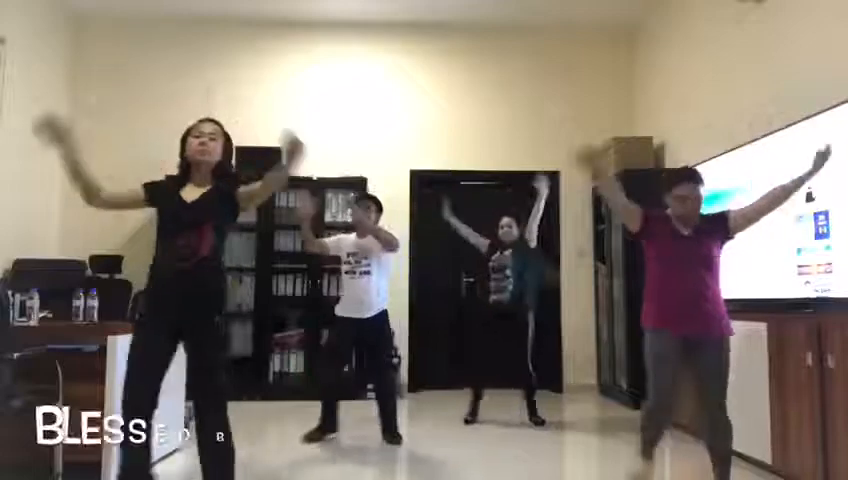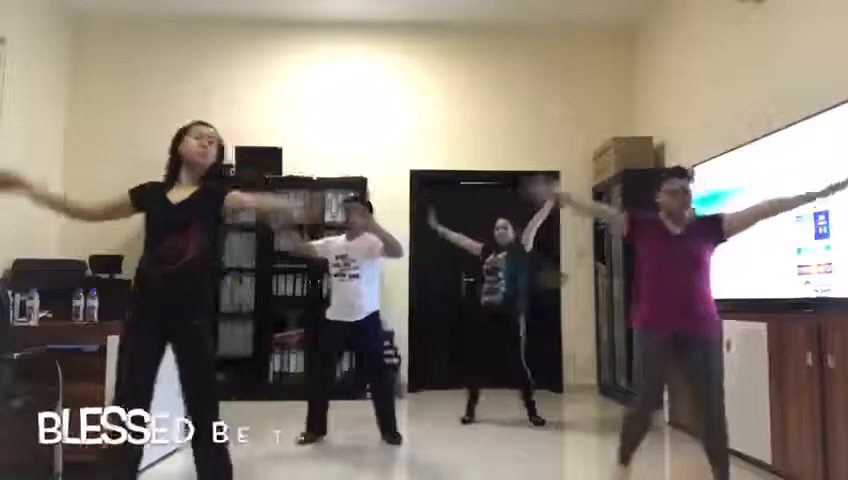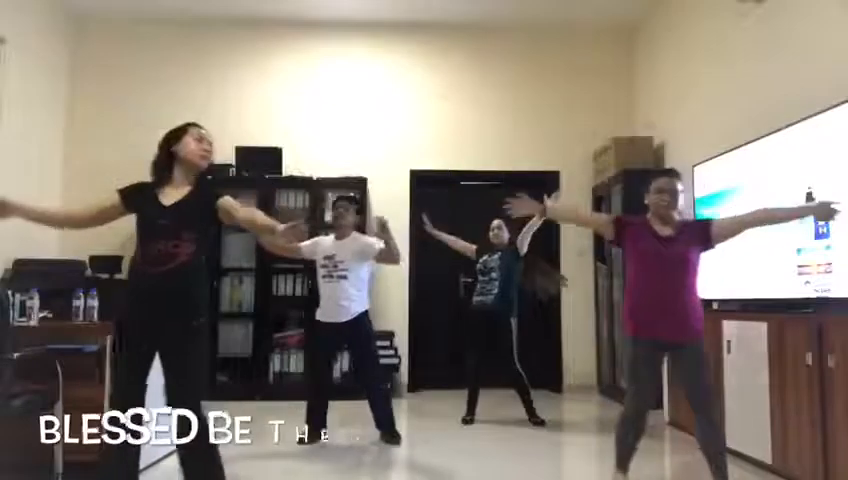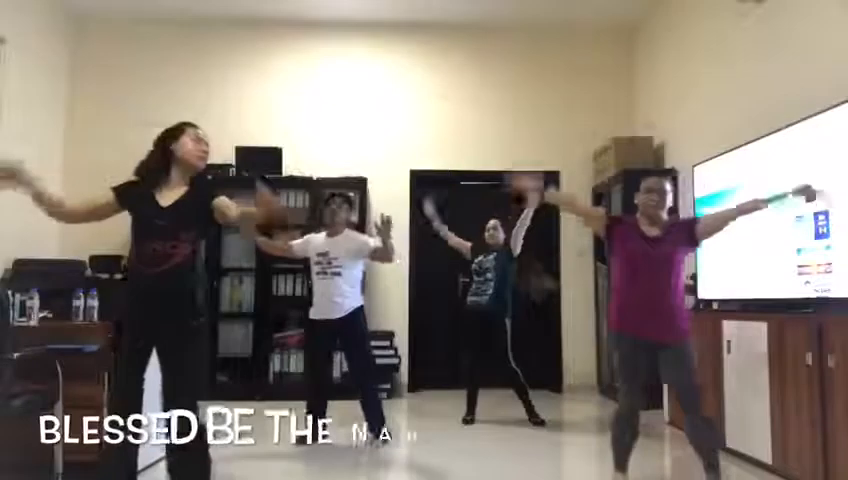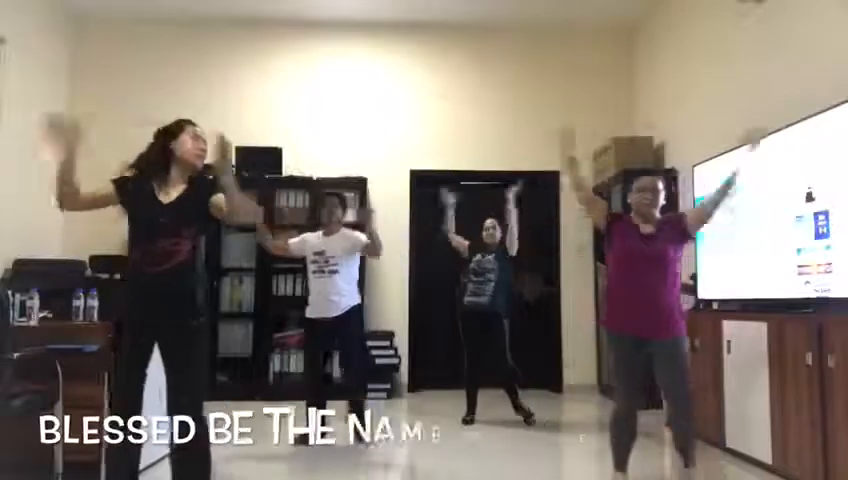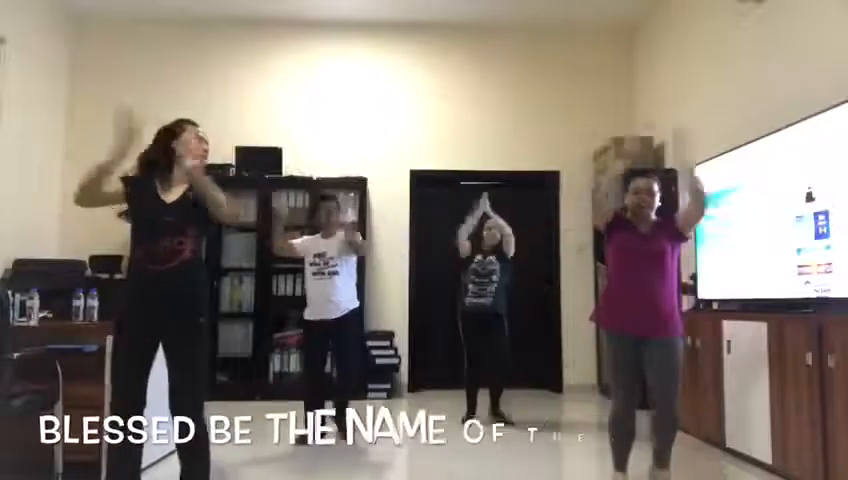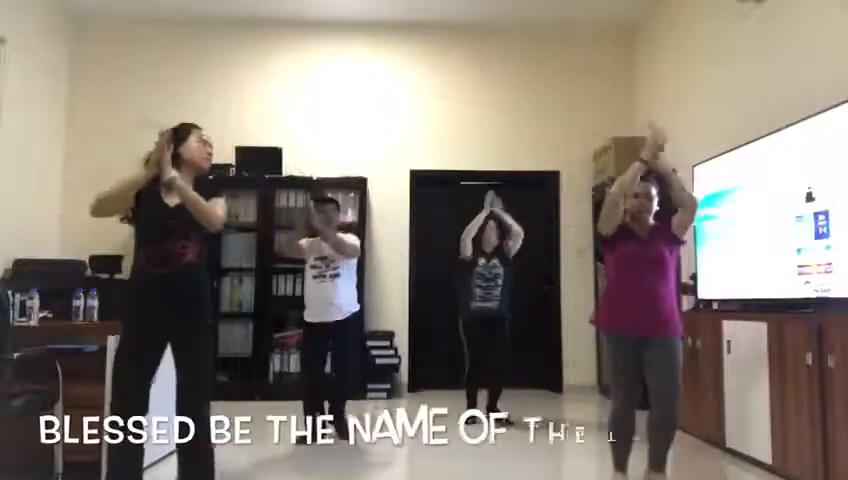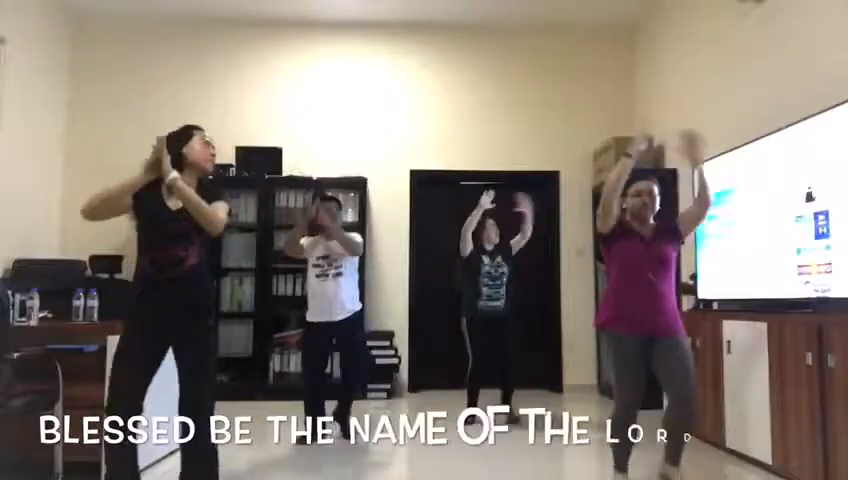
dt=0.1s
person 1, frame 1
left shoulder: (229, 192)
right shoulder: (163, 190)
left elbow: (267, 187)
right elbow: (98, 197)
left wrist: (288, 162)
right wrist: (69, 148)
left hip: (205, 308)
right hip: (159, 306)
left knee: (209, 408)
right knee: (136, 405)
person 1, frame 2
left shoulder: (216, 195)
right shoulder: (149, 194)
left elbow: (251, 201)
right elbow: (85, 211)
left wrist: (283, 206)
left hip: (192, 310)
right hip: (145, 309)
left knee: (202, 410)
right knee: (128, 409)
person 1, frame 3
left shoulder: (209, 197)
right shoulder: (140, 194)
left elbow: (244, 217)
right elbow: (76, 219)
left wrist: (278, 229)
left hip: (185, 313)
right hip: (137, 312)
left knee: (185, 409)
right knee: (124, 408)
person 1, frame 4
left shoulder: (205, 196)
right shoulder: (134, 192)
left elbow: (237, 216)
right elbow: (68, 212)
left wrist: (256, 214)
left hip: (180, 315)
right hip: (135, 311)
left knee: (181, 411)
right knee: (123, 409)
person 1, frame 5
left shoulder: (205, 192)
right shoulder: (134, 187)
left elbow: (244, 215)
right elbow: (70, 201)
left wrist: (225, 175)
right wrist: (68, 155)
left hip: (182, 312)
right hip: (135, 309)
left knee: (187, 410)
right knee: (124, 407)
person 1, frame 6
left shoulder: (204, 192)
right shoulder: (138, 187)
left elbow: (229, 213)
right elbow: (83, 198)
left wrist: (194, 171)
right wrist: (118, 154)
left hip: (187, 310)
right hip: (138, 308)
left knee: (188, 410)
right knee: (126, 406)
person 1, frame 7
left shoulder: (209, 195)
right shoulder: (143, 192)
left elbow: (214, 221)
right elbow: (99, 209)
left wrist: (173, 176)
right wrist: (150, 171)
left hip: (192, 313)
right hip: (143, 310)
left knee: (193, 413)
right knee: (126, 409)
person 1, frame 8
left shoulder: (211, 198)
right shoulder: (143, 194)
left elbow: (215, 226)
right elbow: (89, 211)
left wrist: (173, 178)
right wrist: (146, 175)
left hip: (195, 315)
right hip: (146, 313)
left knee: (197, 415)
right knee: (120, 410)
person 2, frame 1
left shoulder: (716, 226)
right shoulder: (650, 225)
left elbow: (766, 204)
right elbow: (616, 200)
left wrist: (809, 173)
right wrist: (605, 174)
left hip: (711, 328)
right hip: (664, 327)
left knee: (715, 406)
right knee: (662, 398)
person 2, frame 2
left shoulder: (709, 227)
right shoulder: (640, 226)
left elbow: (760, 211)
right elbow: (601, 211)
left wrist: (820, 194)
right wrist: (567, 200)
left hip: (701, 328)
right hip: (654, 328)
left knee: (713, 406)
right knee: (645, 400)
person 2, frame 3
left shoulder: (697, 231)
right shoulder: (629, 229)
left elbow: (750, 220)
right elbow: (584, 217)
left wrist: (806, 210)
right wrist: (541, 208)
left hip: (687, 333)
right hip: (643, 332)
left knee: (705, 406)
right knee: (637, 405)
person 2, frame 4
left shoulder: (684, 230)
right shoulder: (617, 229)
left elbow: (733, 213)
right elbow: (579, 206)
left wrist: (783, 195)
right wrist: (538, 190)
left hip: (673, 332)
right hip: (628, 332)
left knee: (693, 404)
right knee: (629, 404)
person 2, frame 5
left shoulder: (677, 227)
right shoulder: (615, 225)
left elbow: (715, 202)
right elbow: (585, 196)
left wrist: (739, 168)
right wrist: (569, 161)
left hip: (667, 328)
right hip: (623, 328)
left knee: (682, 400)
right knee: (626, 400)
person 2, frame 6
left shoulder: (672, 229)
right shoulder: (613, 225)
left elbow: (699, 205)
right elbow: (602, 197)
left wrist: (688, 170)
right wrist: (618, 168)
left hip: (663, 330)
right hip: (621, 328)
left knee: (666, 403)
right knee: (624, 402)
person 2, frame 7
left shoulder: (669, 234)
right shoulder: (613, 232)
left elbow: (689, 204)
right elbow: (613, 197)
left wrist: (661, 163)
right wrist: (642, 160)
left hip: (663, 331)
right hip: (621, 331)
left knee: (666, 403)
right knee: (625, 402)
person 2, frame 8
left shoulder: (672, 232)
right shoulder: (614, 232)
left elbow: (703, 204)
right elbow: (608, 194)
left wrist: (697, 163)
right wrist: (631, 155)
left hip: (667, 330)
right hip: (623, 330)
left knee: (685, 398)
right knee: (627, 403)
person 3, frame 1
left shoulder: (380, 240)
right shoulder: (343, 241)
left elbow: (393, 244)
right elbow: (313, 246)
left wrist: (366, 224)
right wrist: (306, 220)
left hip: (375, 316)
right hip: (345, 316)
left knee: (383, 373)
right knee: (329, 369)
left ankle: (390, 428)
right ankle: (326, 424)
person 3, frame 2
left shoulder: (373, 242)
right shoulder: (332, 243)
left elbow: (397, 252)
right elbow: (301, 248)
left wrist: (373, 227)
left hip: (366, 318)
right hip: (335, 319)
left knee: (379, 374)
right knee: (320, 373)
left ankle: (389, 427)
right ankle: (316, 427)
person 3, frame 3
left shoulder: (364, 244)
right shoulder: (320, 244)
left elbow: (393, 259)
right elbow: (287, 250)
left wrist: (387, 238)
right wrist: (260, 236)
left hip: (356, 319)
right hip: (325, 320)
left knee: (371, 374)
right knee: (317, 374)
left ankle: (387, 428)
right ankle: (315, 428)
person 3, frame 4
left shoulder: (357, 241)
right shoulder: (312, 241)
left elbow: (387, 257)
right elbow: (279, 248)
left wrist: (385, 237)
right wrist: (254, 235)
left hip: (350, 315)
right hip: (319, 317)
left knee: (363, 371)
right knee: (316, 374)
left ankle: (377, 425)
right ankle: (315, 427)
person 3, frame 5
left shoulder: (352, 237)
right shoulder: (308, 239)
left elbow: (375, 251)
right elbow: (276, 248)
left wrist: (370, 229)
right wrist: (261, 227)
left hip: (347, 313)
right hip: (316, 315)
left knee: (354, 368)
right knee: (314, 372)
left ankle: (357, 421)
person 3, frame 6
left shoulder: (347, 239)
right shoulder: (308, 242)
left elbow: (359, 248)
right elbow: (281, 248)
left wrist: (345, 228)
right wrist: (280, 224)
left hip: (346, 315)
right hip: (314, 318)
left knee: (347, 370)
right knee: (312, 373)
left ankle: (341, 416)
person 3, frame 7
left shoulder: (348, 240)
right shoulder: (308, 245)
left elbow: (351, 252)
right elbow: (287, 251)
left wrist: (323, 228)
right wrist: (303, 227)
left hip: (346, 318)
right hip: (315, 320)
left knee: (344, 372)
right knee: (311, 375)
left ankle: (337, 415)
right ankle: (315, 427)
person 3, frame 8
left shoulder: (351, 237)
right shoulder: (310, 244)
left elbow: (356, 249)
right elbow: (289, 249)
left wrist: (330, 225)
right wrist: (303, 222)
left hip: (349, 317)
right hip: (317, 320)
left knee: (355, 370)
right knee: (313, 375)
left ankle: (342, 413)
right ankle: (314, 427)
person 4, frame 1
left shoulder: (526, 246)
right shoulder: (492, 248)
left elbow: (534, 219)
right elbow: (468, 234)
left wrist: (542, 193)
right wrist: (450, 217)
left hip: (520, 312)
right hip: (494, 311)
left knee: (524, 360)
right knee: (482, 357)
left ankle: (532, 411)
right ankle: (473, 408)
person 4, frame 2
left shoulder: (520, 249)
right shoulder: (486, 250)
left elbow: (533, 225)
right elbow: (461, 240)
left wrist: (549, 204)
right wrist: (437, 227)
left hip: (511, 314)
right hip: (487, 313)
left knee: (519, 362)
right knee: (476, 359)
left ankle: (532, 410)
right ankle: (470, 408)
person 4, frame 3
left shoulder: (514, 252)
right shoulder: (481, 252)
left elbow: (528, 231)
right elbow: (455, 243)
left wrist: (543, 214)
right wrist: (432, 230)
left hip: (503, 316)
right hip: (478, 315)
left knee: (512, 364)
right knee: (474, 363)
left ankle: (531, 411)
right ankle: (471, 409)
person 4, frame 4
left shoulder: (509, 251)
right shoulder: (474, 250)
left elbow: (521, 227)
right elbow: (449, 237)
left wrist: (531, 205)
right wrist: (433, 217)
left hip: (497, 315)
right hip: (473, 314)
left knee: (507, 361)
right knee: (472, 362)
left ankle: (529, 408)
right ankle: (470, 410)
person 4, frame 5
left shoulder: (506, 252)
right shoulder: (471, 250)
left elbow: (512, 228)
right elbow: (450, 233)
left wrist: (510, 202)
right wrist: (450, 207)
left hip: (494, 314)
right hip: (469, 314)
left knee: (503, 360)
right knee: (472, 361)
left ankle: (518, 404)
right ankle: (470, 410)
person 4, frame 6
left shoulder: (504, 252)
right shoulder: (471, 252)
left elbow: (509, 233)
right elbow: (461, 235)
left wrist: (490, 211)
right wrist: (479, 212)
left hip: (495, 316)
right hip: (470, 315)
left knee: (498, 361)
right knee: (473, 362)
left ankle: (496, 408)
right ankle: (470, 410)
person 4, frame 7
left shoulder: (504, 254)
right shoulder: (470, 254)
left elbow: (518, 235)
right elbow: (466, 237)
left wrist: (500, 213)
right wrist: (484, 212)
left hip: (498, 318)
right hip: (472, 318)
left knee: (499, 363)
right knee: (474, 363)
left ankle: (492, 409)
right ankle: (471, 410)
person 4, frame 8
left shoulder: (506, 251)
right shoulder: (471, 252)
left elbow: (526, 234)
right elbow: (466, 231)
left wrist: (527, 212)
right wrist: (481, 207)
left hip: (501, 317)
right hip: (475, 317)
left knee: (507, 361)
right knee: (477, 362)
left ankle: (507, 408)
right ankle: (471, 410)
